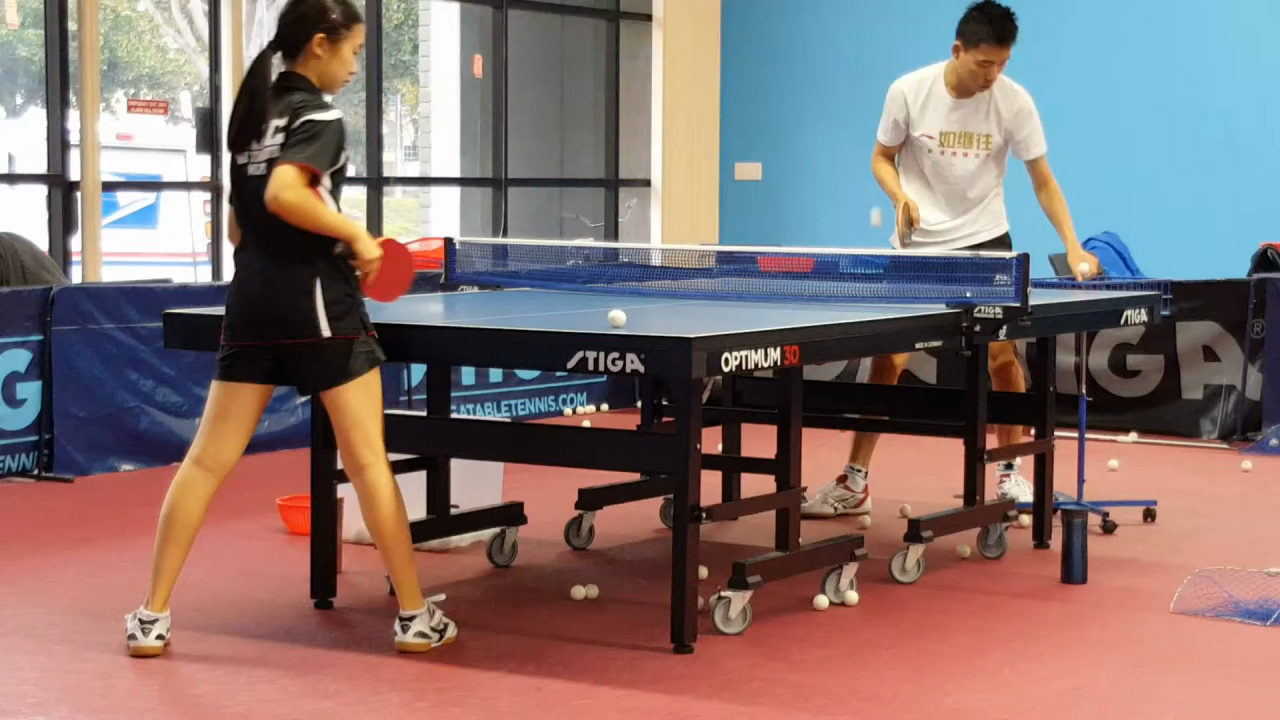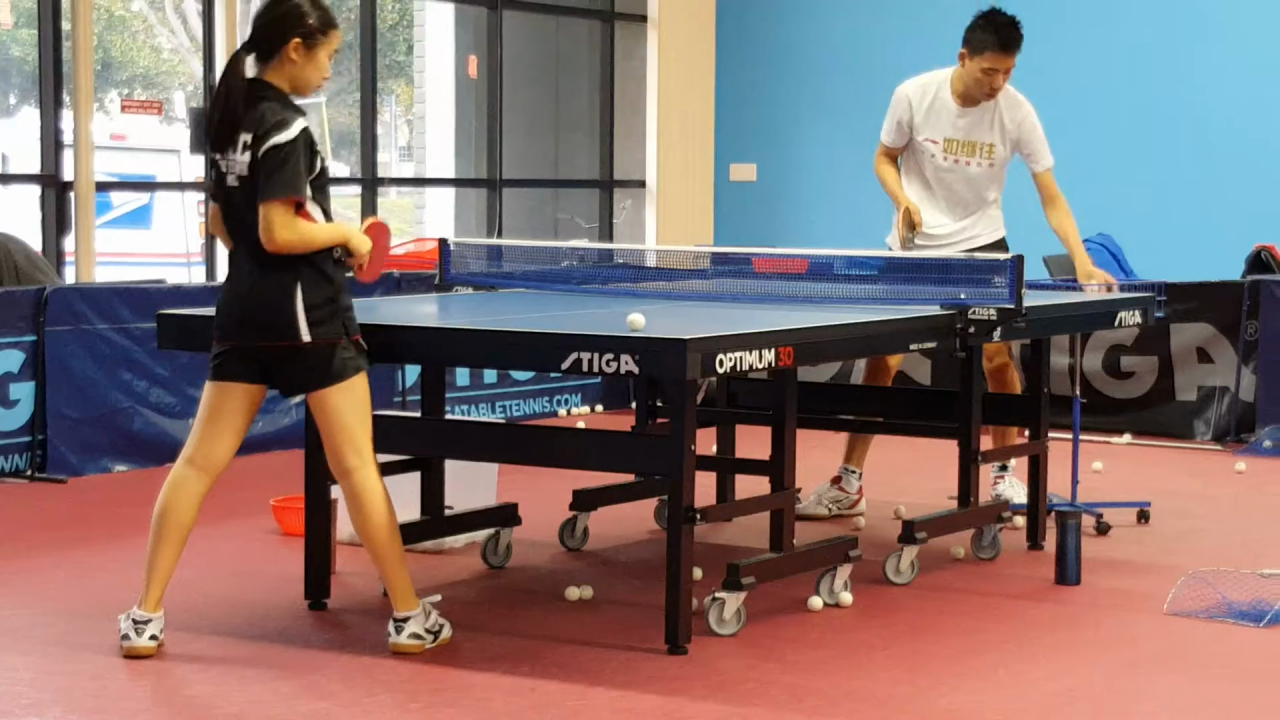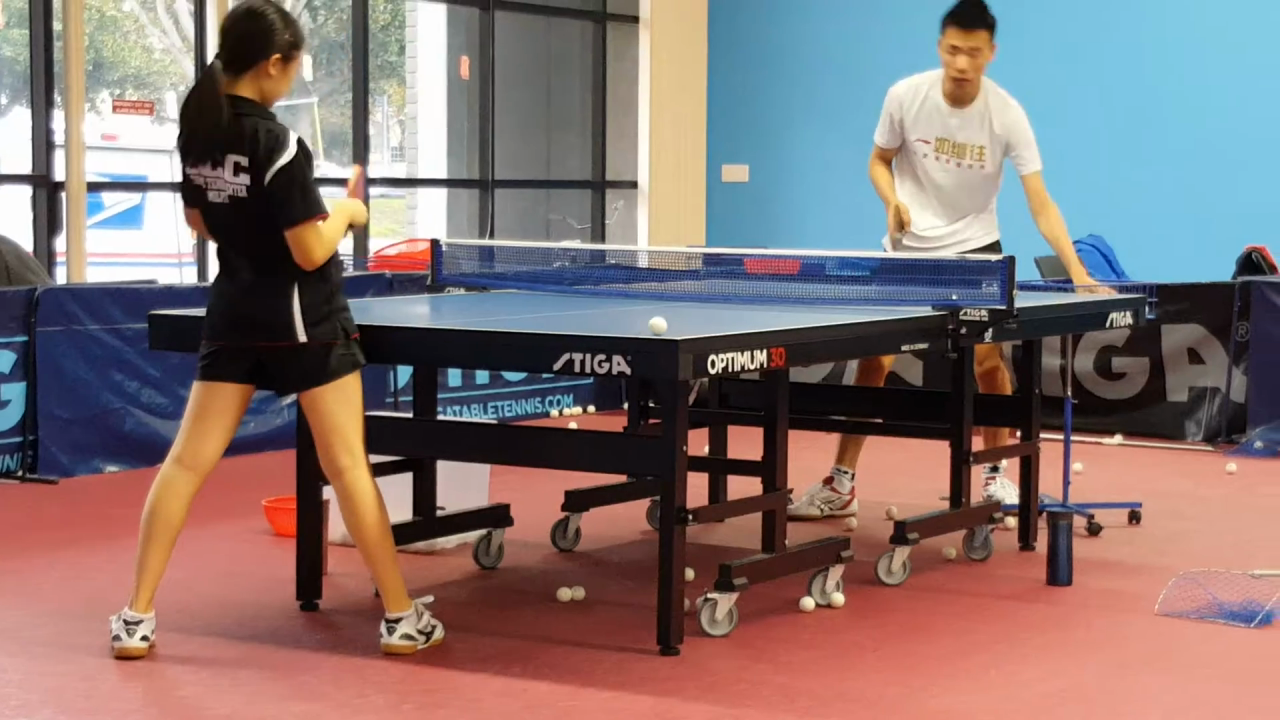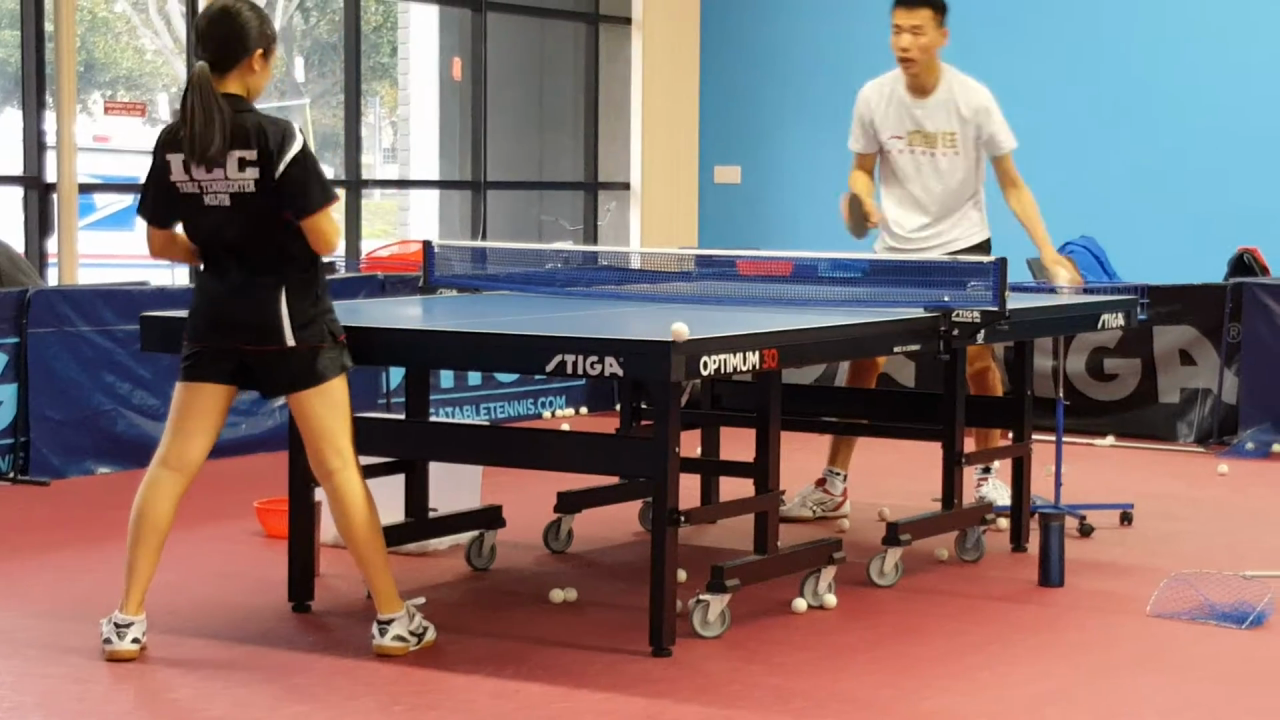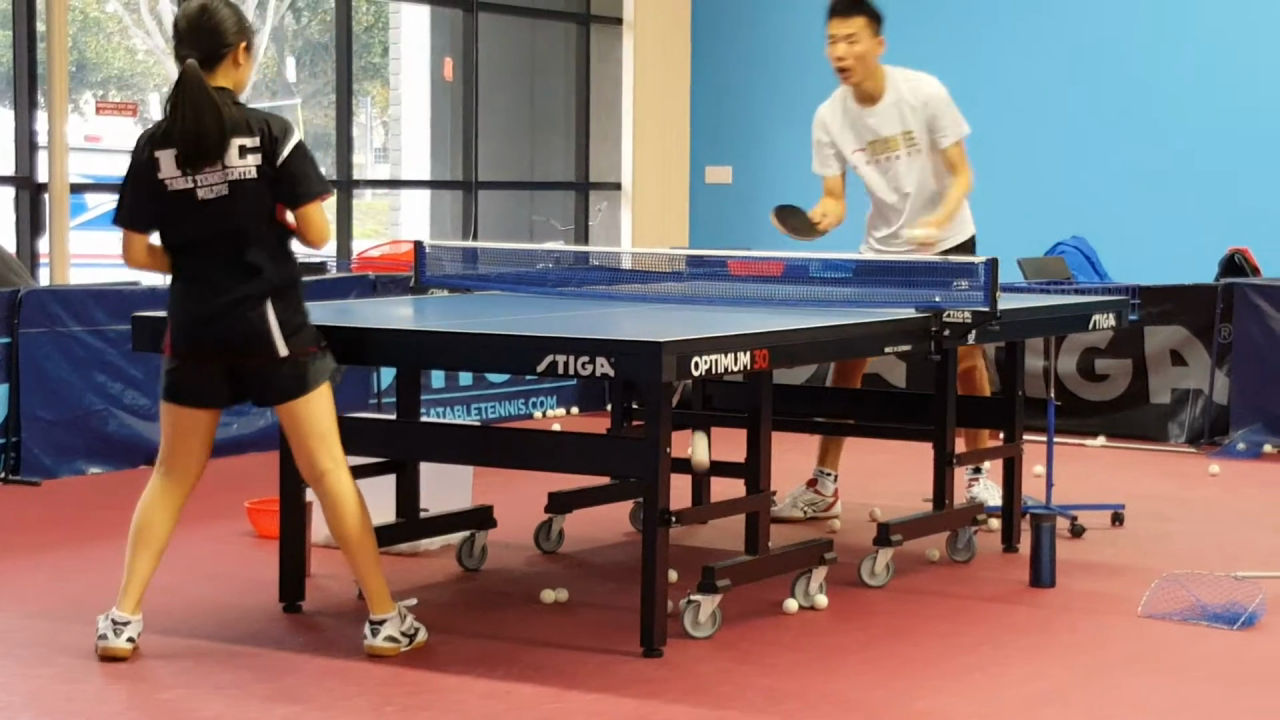
dt=0.2s
person 1, frame 1
left shoulder: (253, 115)
right shoulder: (317, 115)
right elbow: (282, 194)
right wrist: (354, 233)
left hip: (251, 307)
right hip: (319, 308)
left knee: (207, 461)
right knee: (369, 462)
left ankle: (150, 616)
right ankle: (415, 615)
person 1, frame 2
left shoulder: (230, 118)
right shoulder: (285, 125)
right elbow: (280, 235)
right wrist: (348, 235)
left hip: (242, 312)
right hip: (307, 314)
left knee: (199, 462)
right knee: (355, 465)
left ankle: (144, 616)
right ankle: (409, 616)
person 1, frame 3
left shoulder: (197, 133)
right shoulder: (276, 143)
right elbow: (312, 253)
right wrist: (346, 215)
left hip: (232, 315)
right hip: (304, 316)
left knee: (187, 462)
right knee: (347, 466)
left ankle: (135, 618)
right ankle: (402, 617)
person 1, frame 4
left shoulder: (173, 142)
right shoulder: (277, 137)
left elbow: (162, 245)
right elbow: (325, 241)
right wrist: (322, 205)
left hip: (214, 319)
right hip: (290, 318)
left knee: (170, 465)
right knee: (337, 469)
left ankle: (126, 621)
right ankle: (393, 619)
person 1, frame 5
left shoulder: (154, 144)
right shoulder: (270, 132)
left elbow: (137, 253)
right elbow: (316, 231)
left hip: (195, 330)
right hip: (271, 324)
left knee: (172, 477)
right knee: (328, 471)
left ankle: (122, 619)
right ankle: (385, 619)
person 2, frame 1
left shoulder: (1015, 102)
right shoulder: (908, 91)
left elbow: (1043, 183)
right elbow: (882, 157)
left wrist: (1072, 246)
right wrist: (901, 198)
left hip: (985, 239)
right hip: (917, 243)
left knee: (1002, 351)
right knee: (887, 358)
left ankle: (1010, 471)
right ankle: (854, 481)
person 2, frame 2
left shoulder: (1018, 113)
right shoulder: (912, 95)
left elbow: (1051, 198)
right elbow: (884, 158)
left wrist: (1083, 261)
right wrist: (902, 200)
left hip: (981, 244)
right hip: (914, 247)
left knee: (998, 355)
right knee: (881, 359)
left ankle: (1004, 472)
right ankle: (849, 482)
person 2, frame 3
left shoulder: (1007, 114)
right shoulder: (904, 96)
left elbow: (1040, 205)
right elbow: (880, 163)
left wrist: (1077, 273)
right wrist: (893, 201)
left hip: (974, 247)
right hip: (907, 249)
left knee: (989, 360)
right knee: (873, 361)
left ankle: (995, 474)
right ankle: (841, 483)
person 2, frame 4
left shoulder: (974, 99)
right shoulder: (872, 98)
left elbow: (1012, 185)
right elbow: (862, 170)
left wrist: (1048, 253)
right wrist: (867, 202)
left hip: (964, 246)
right hip: (896, 248)
left knee: (978, 360)
right knee: (862, 362)
left ankle: (986, 475)
right ankle: (832, 483)
person 2, frame 5
left shoulder: (924, 91)
right shoulder: (827, 118)
left elbow: (960, 175)
right elbow: (834, 201)
left wrist: (938, 223)
right wrist: (823, 216)
left hip: (947, 244)
right hip: (881, 252)
left knee: (966, 358)
right knee: (847, 361)
left ankle: (978, 475)
right ankle: (824, 485)
